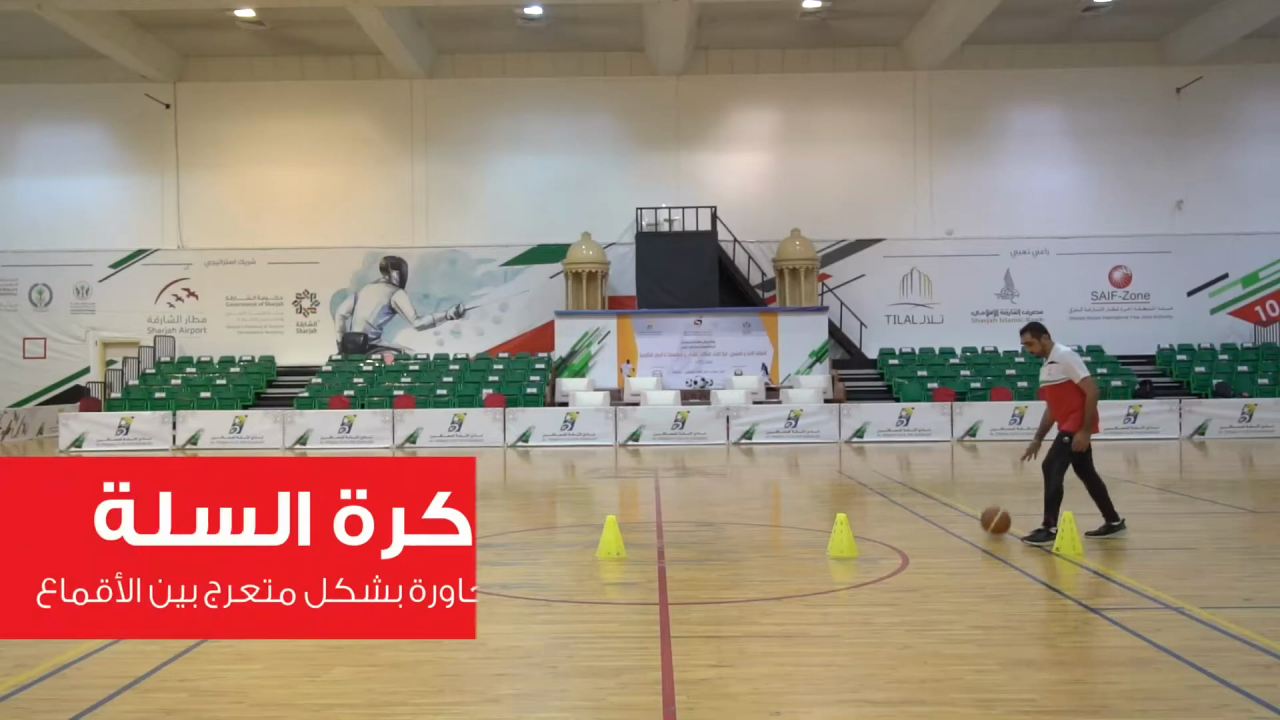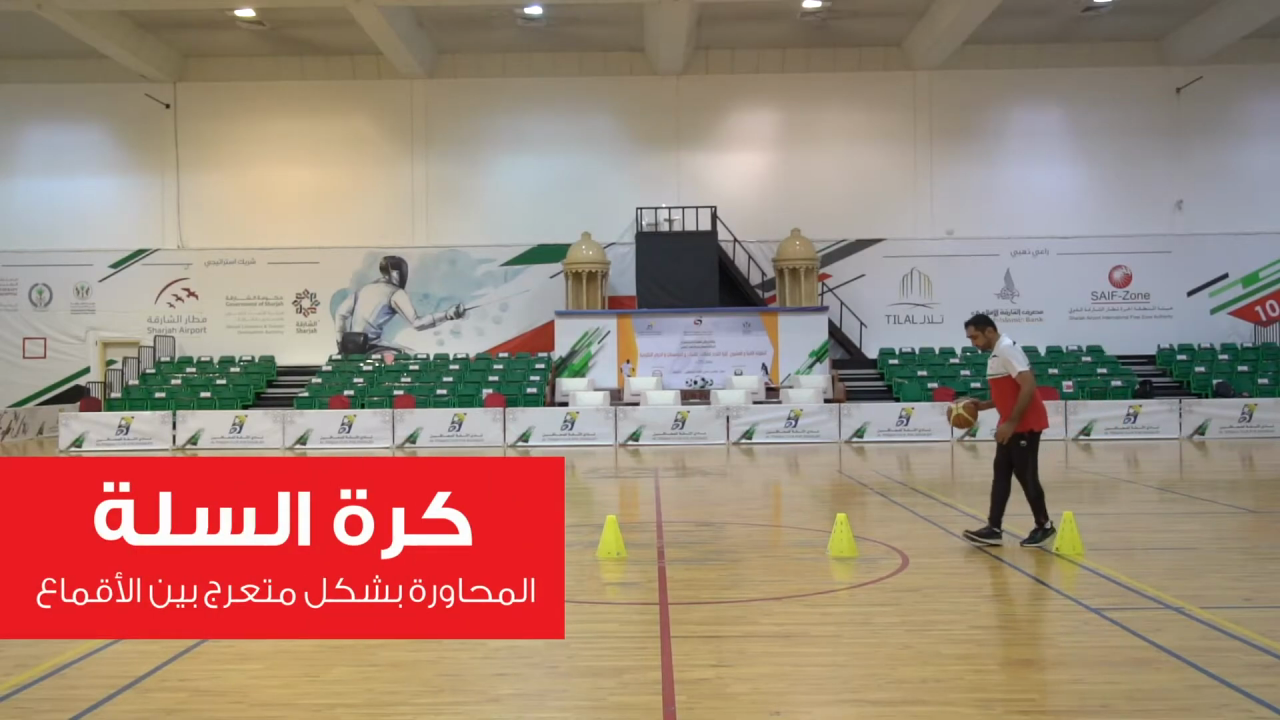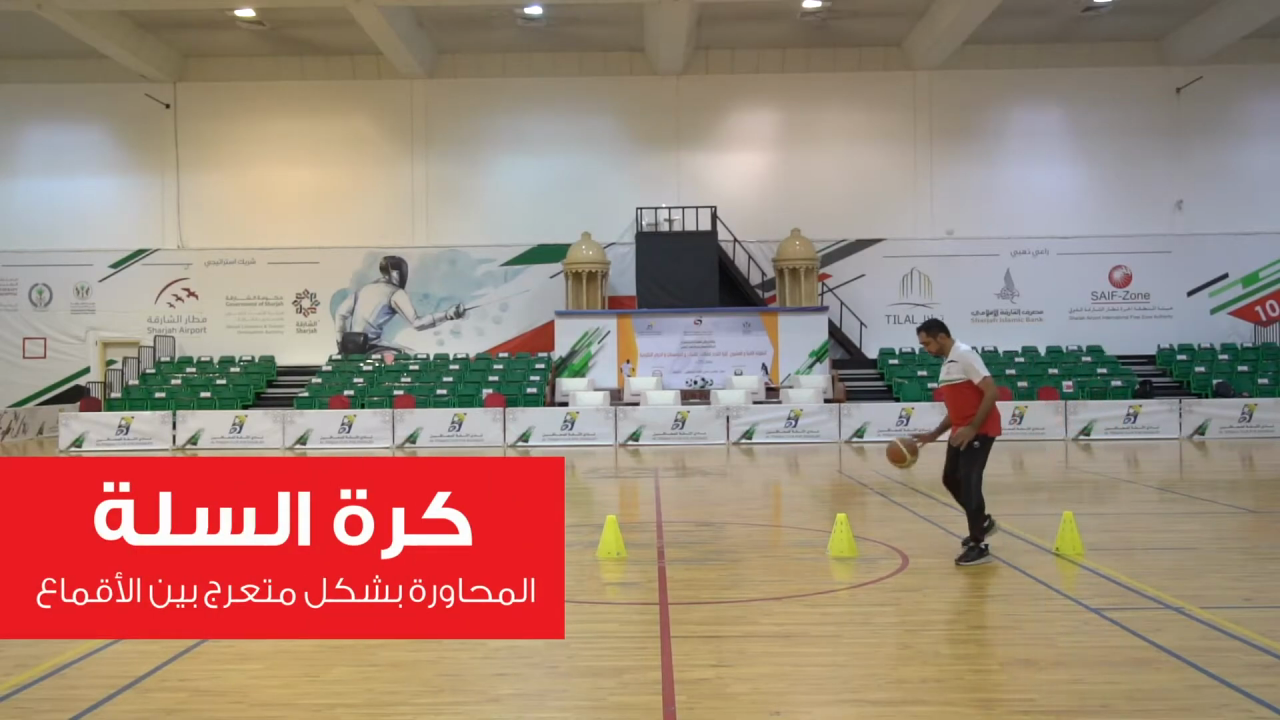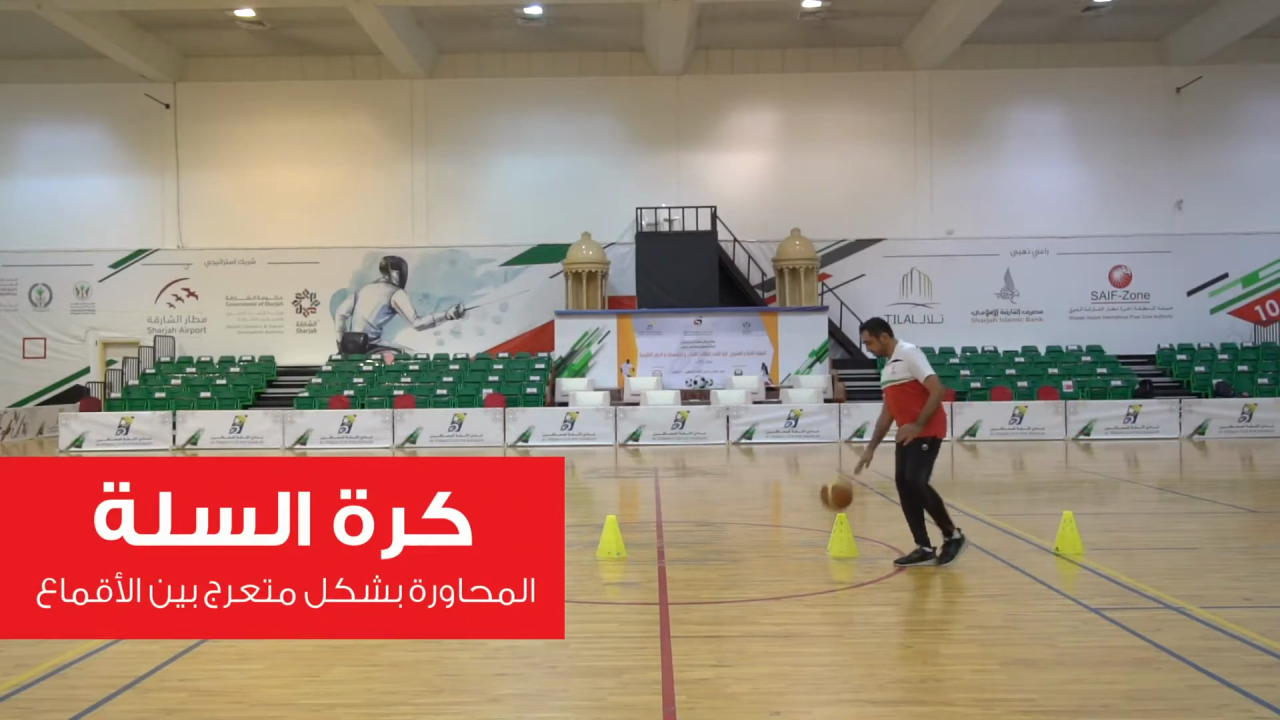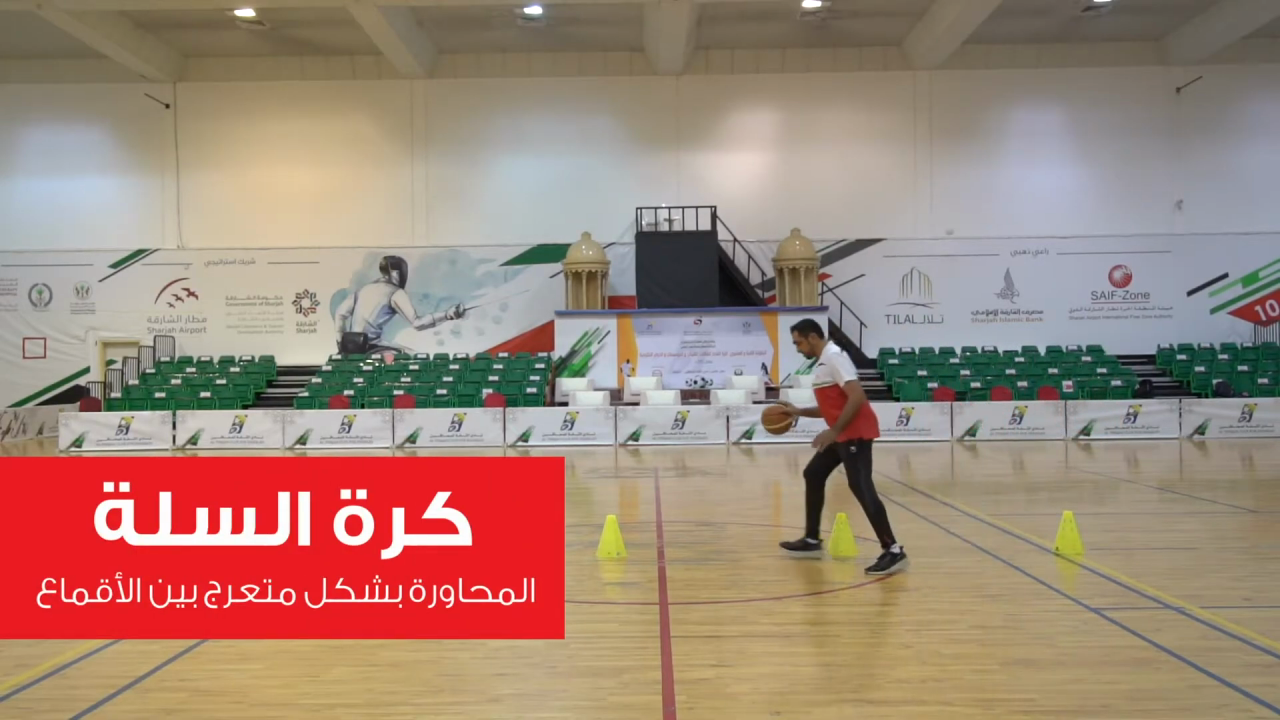
dt=0.5s
person 1, frame 1
left shoulder: (1066, 356)
right shoulder: (1046, 365)
left elbow: (1092, 392)
right elbow: (1053, 406)
left wrist: (1085, 431)
right wrist: (1037, 440)
left hip: (1077, 426)
right hip: (1068, 425)
left knee: (1051, 468)
right knee: (1085, 472)
left ankle: (1049, 529)
right ankle: (1113, 522)
person 1, frame 2
left shoulder: (1007, 349)
right shoulder: (997, 354)
left elbow: (1028, 387)
left wrist: (1011, 423)
right wrist: (985, 405)
left hip: (1025, 423)
right hip: (1010, 422)
left knee: (1025, 474)
right knee: (1001, 471)
left ankle: (1044, 526)
right ankle: (994, 529)
person 1, frame 3
left shoulder: (965, 355)
right shoulder: (948, 363)
left elbow: (991, 392)
left wrist: (972, 428)
right wrist: (934, 434)
left hip: (980, 430)
right hip: (962, 430)
left knee: (967, 480)
right knee: (951, 479)
left ankle: (979, 544)
right ankle: (983, 522)
person 1, frame 4
left shoulder: (909, 354)
right shoulder: (888, 366)
left elbow: (937, 391)
right elbow: (888, 412)
left wrist: (918, 425)
right wrist: (870, 449)
left hip: (927, 431)
right hip: (908, 433)
left knee: (915, 482)
right knee: (904, 486)
left ankle: (952, 535)
right ankle: (924, 548)
person 1, frame 5
left shoulder: (834, 358)
right shoulder: (822, 363)
left elbow: (856, 397)
left wrist: (834, 431)
right wrist: (799, 412)
left hip: (855, 433)
right hip: (841, 435)
left knee: (861, 488)
right knee: (813, 476)
left ankle: (892, 550)
right ankle: (812, 540)
